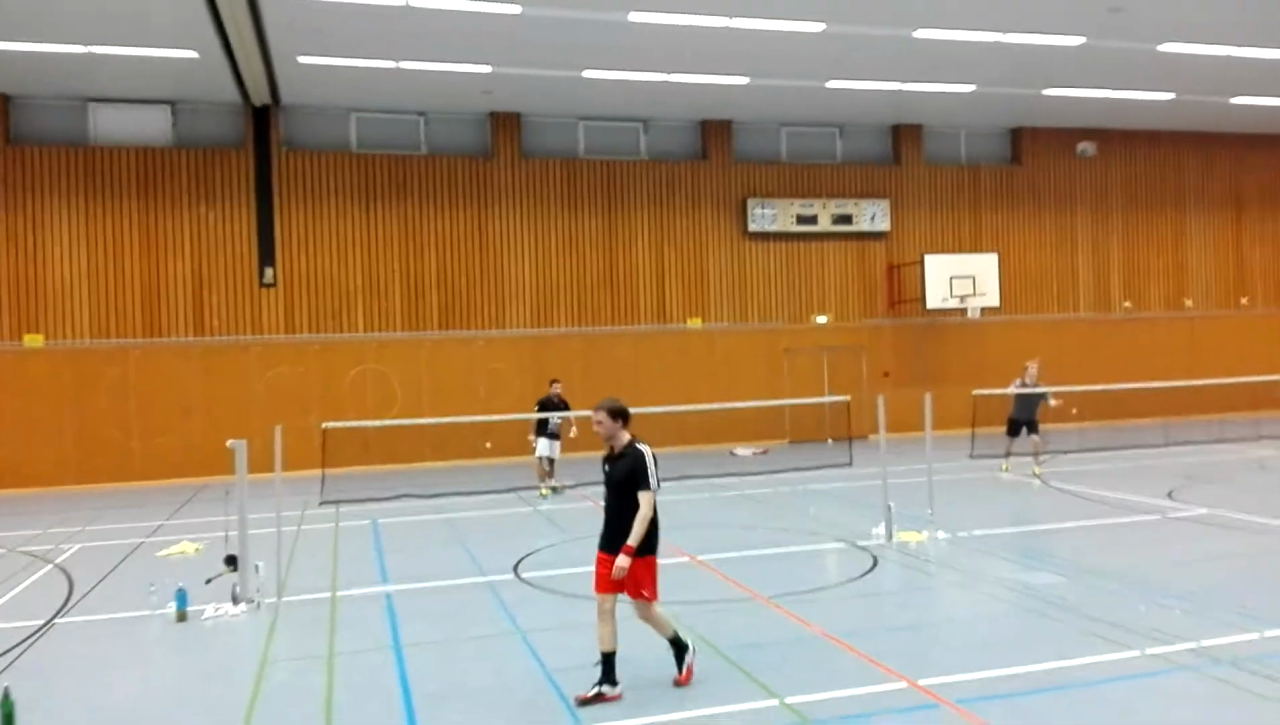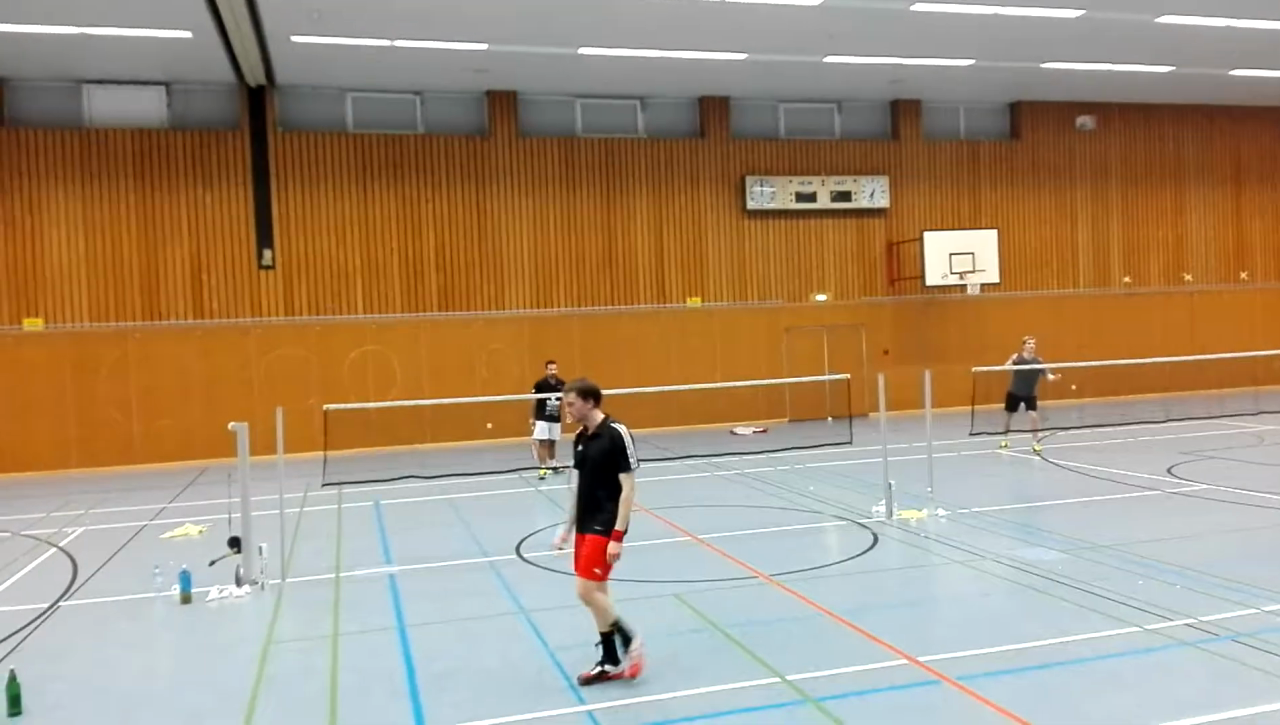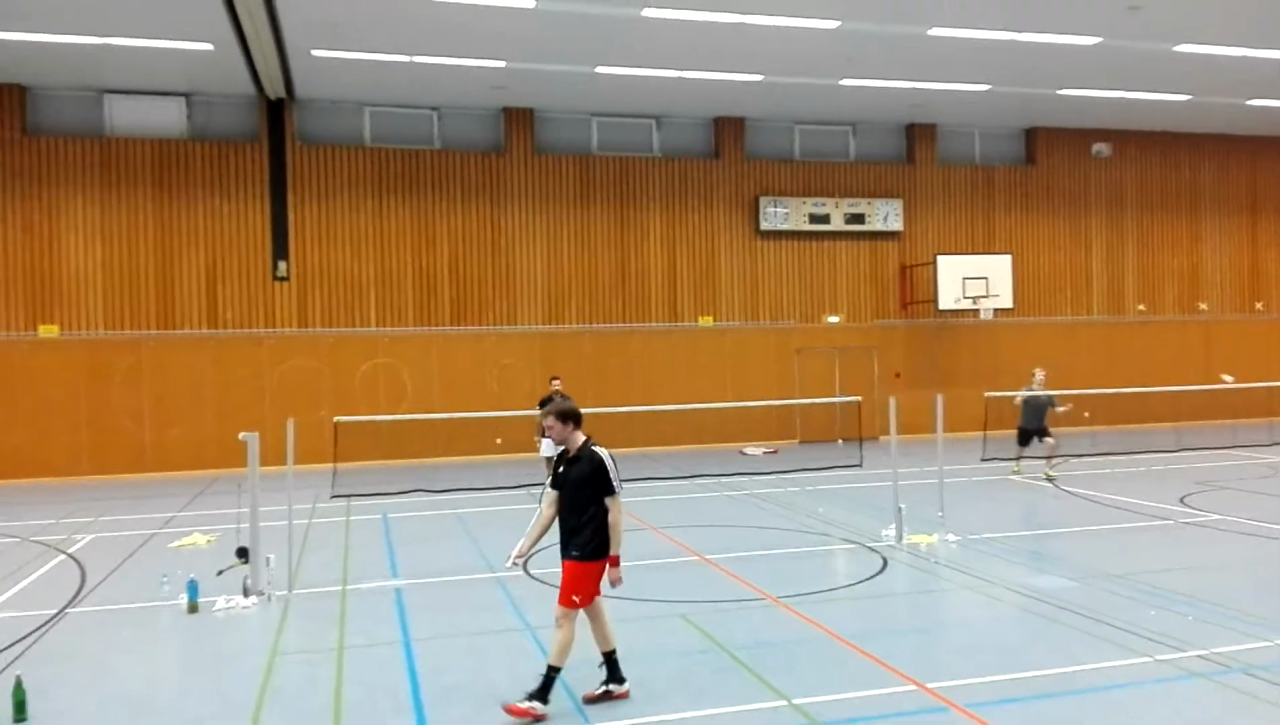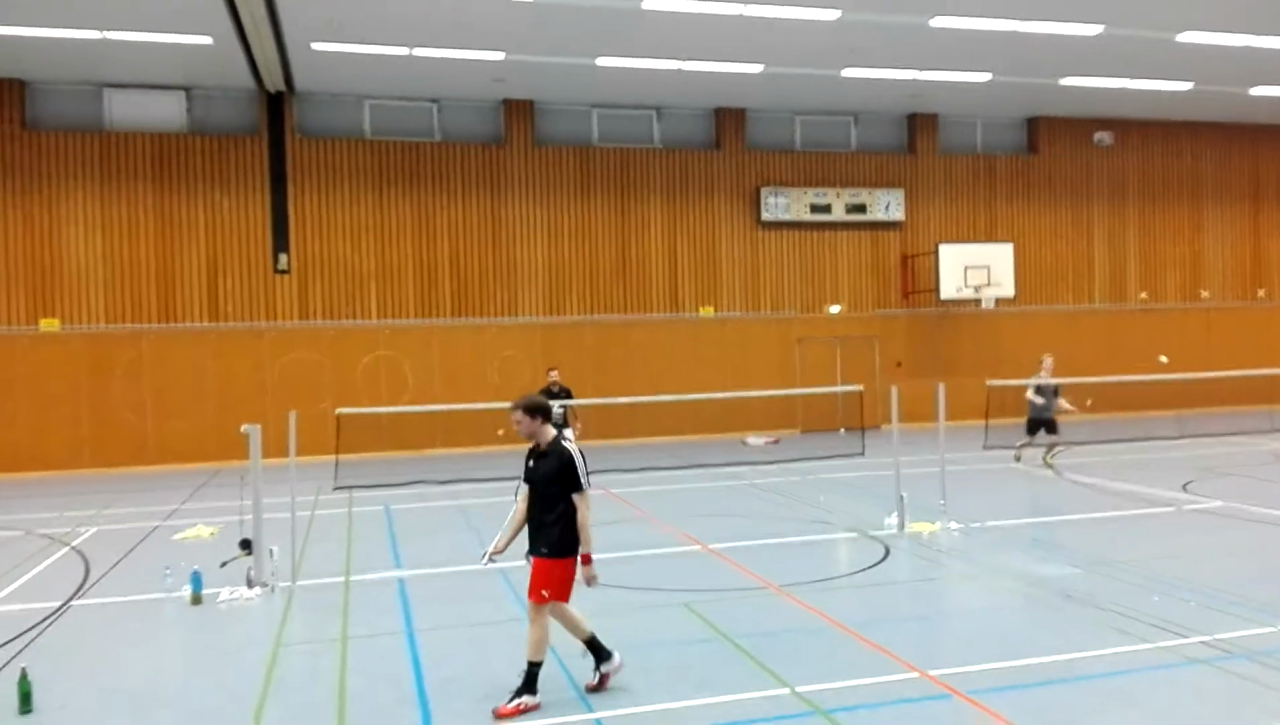
dt=0.2s
person 1, frame 1
left shoulder: (641, 455)
right shoulder: (608, 458)
left elbow: (647, 508)
left wrist: (628, 551)
left hip: (636, 548)
right hip: (608, 546)
left knee: (645, 610)
right knee: (604, 608)
left ankle: (683, 651)
right ankle: (607, 682)
person 1, frame 2
left shoulder: (617, 435)
right shoulder: (580, 438)
left elbow: (628, 489)
left wrist: (617, 536)
right wrist: (567, 526)
left hip: (605, 528)
right hip: (585, 527)
left knee: (587, 590)
right knee: (597, 590)
left ankle: (628, 641)
right ankle: (610, 660)
person 1, frame 3
left shoulder: (598, 457)
right shoulder: (561, 460)
left elbow: (614, 512)
right elbow: (550, 507)
left wrist: (613, 560)
right wrist: (528, 545)
left hip: (587, 553)
right hip: (571, 550)
left knee: (564, 618)
right knee: (593, 611)
left ankle: (539, 699)
right ankle: (615, 681)
person 1, frame 4
left shoulder: (567, 452)
right shoulder: (533, 454)
left elbow: (582, 509)
right elbow: (525, 503)
left wrist: (586, 558)
right wrist: (504, 540)
left hip: (558, 549)
right hip: (539, 546)
left knee: (538, 613)
right knee: (557, 610)
left ankle: (528, 691)
right ankle: (606, 660)
